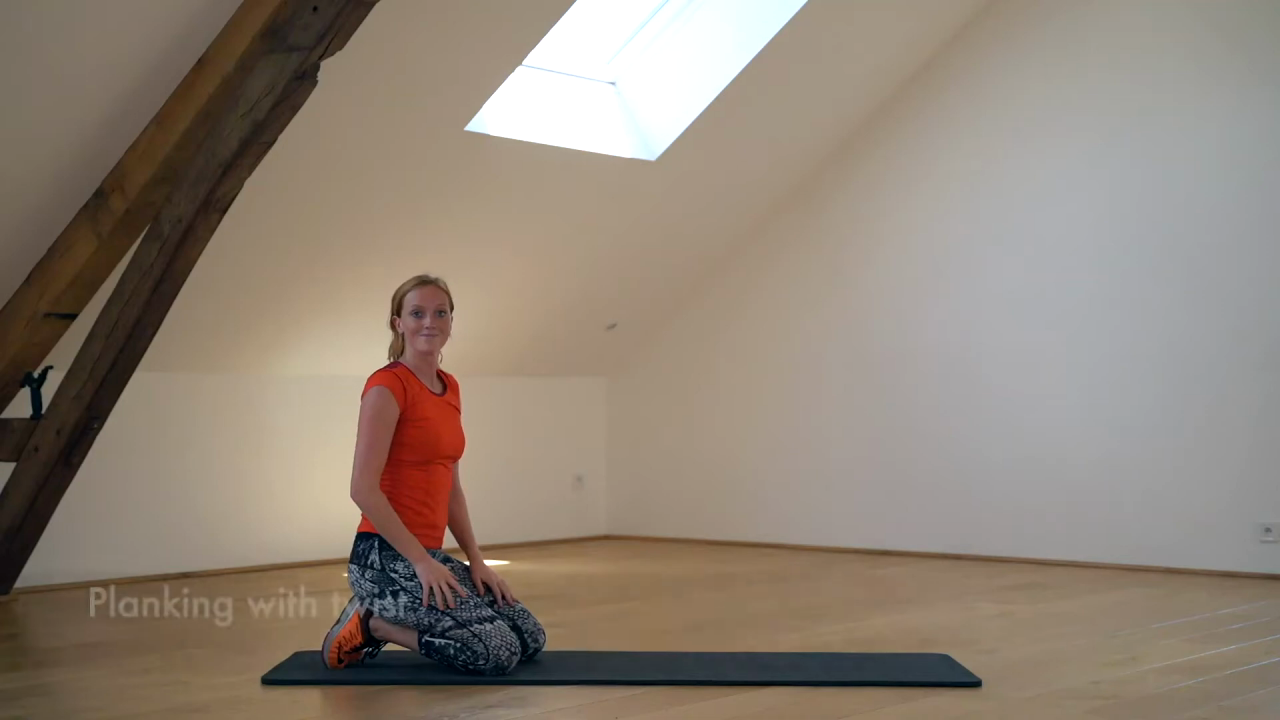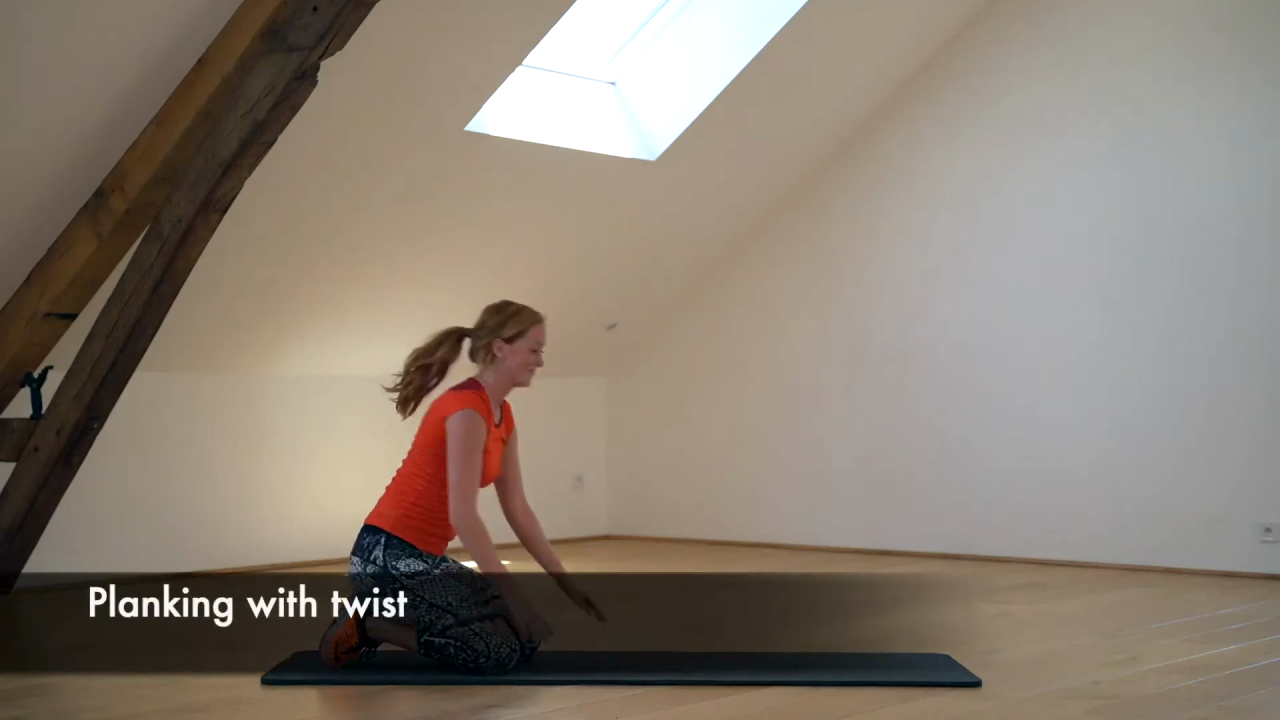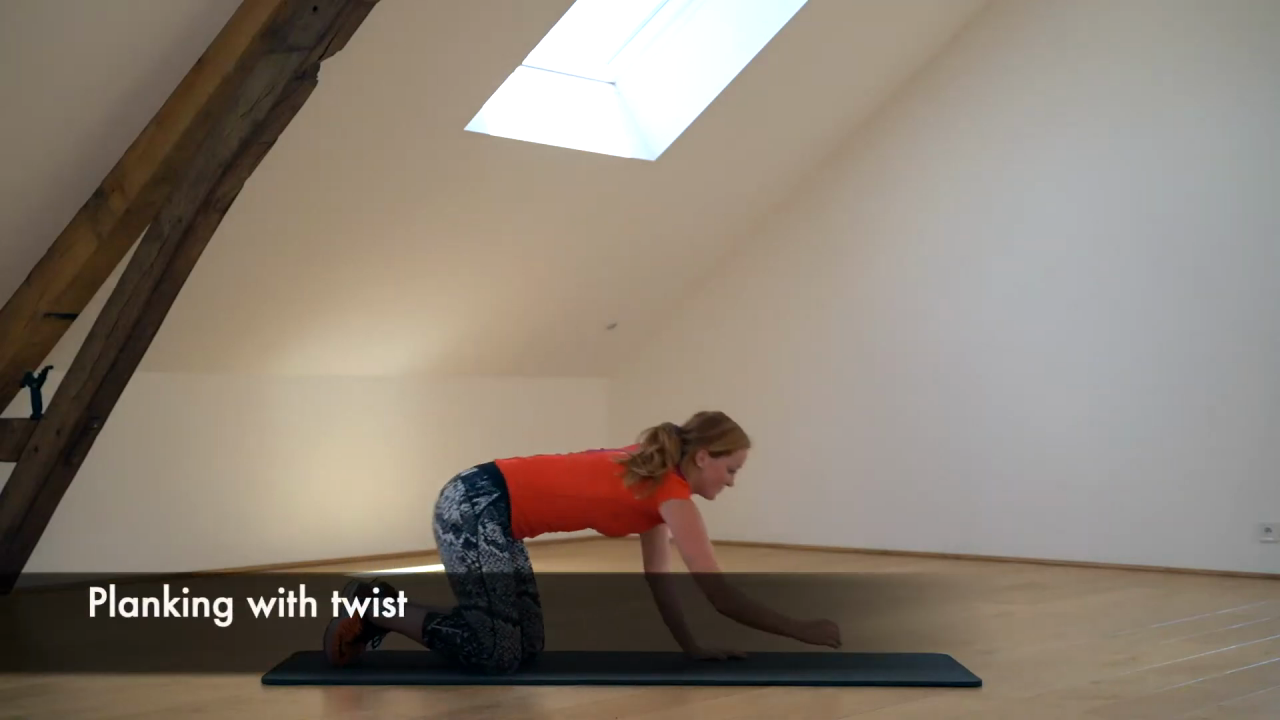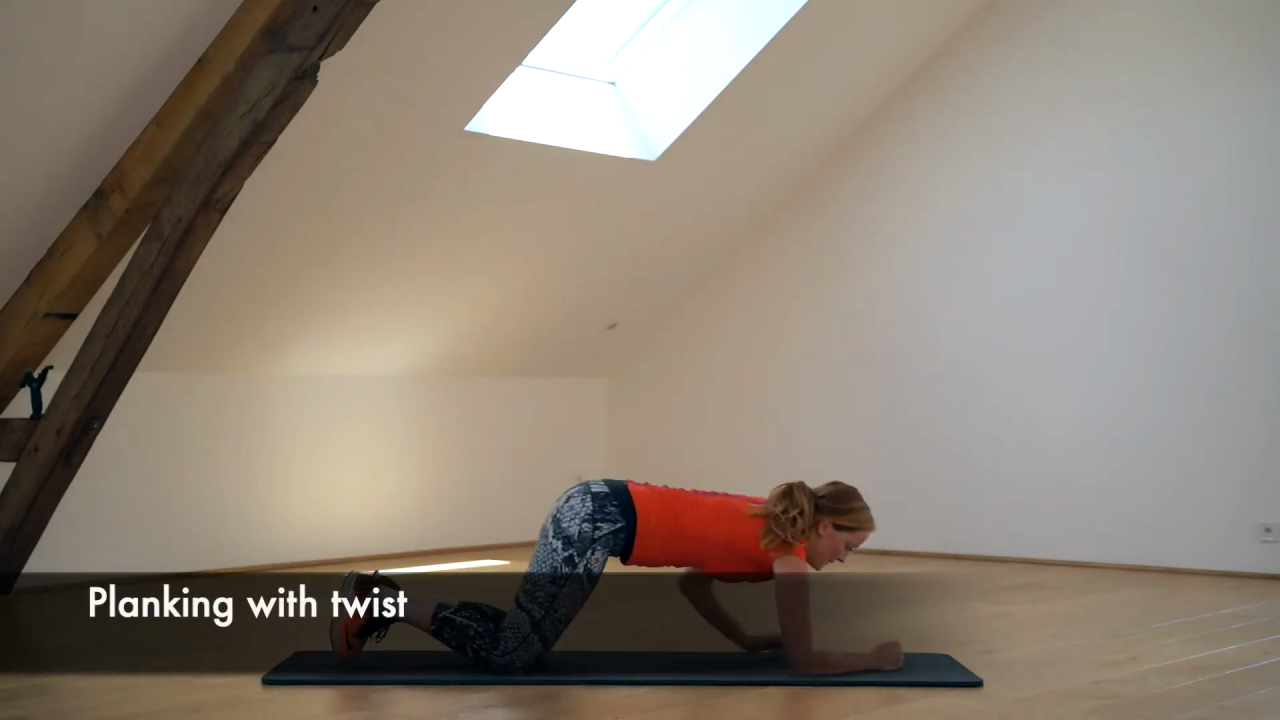
dt=0.5s
person 1, frame 1
left shoulder: (450, 388)
right shoulder: (386, 386)
right elbow: (363, 489)
left wrist: (476, 561)
right wrist: (421, 562)
left hip: (427, 556)
right hip: (388, 558)
left knee: (530, 638)
right knee: (496, 652)
left ankle: (386, 614)
right ankle: (373, 625)
person 1, frame 2
left shoulder: (500, 415)
right shoulder: (468, 411)
left elbow: (518, 510)
right elbow: (463, 513)
left wrist: (565, 582)
right wrist: (513, 596)
left hip: (421, 555)
right hip: (388, 556)
left knee: (526, 638)
right knee: (497, 651)
left ankle: (386, 611)
right ankle: (371, 625)
person 1, frame 3
left shoulder: (653, 472)
right shoulder: (673, 492)
left elbow: (656, 574)
right elbow: (722, 595)
left wrist: (690, 643)
right wrist: (803, 630)
left hip: (481, 506)
right hip: (475, 511)
left knee: (524, 644)
right knee: (498, 653)
left ankle: (383, 604)
right ankle: (379, 612)
person 1, frame 4
left shoulder: (767, 525)
right shoulder: (789, 552)
left elbow: (691, 582)
right elbow: (803, 660)
left wrist: (744, 639)
right wrist: (875, 658)
left hip: (593, 504)
right hip: (597, 524)
left knee: (525, 634)
right knee: (510, 650)
left ankle: (384, 602)
right ankle: (382, 601)
